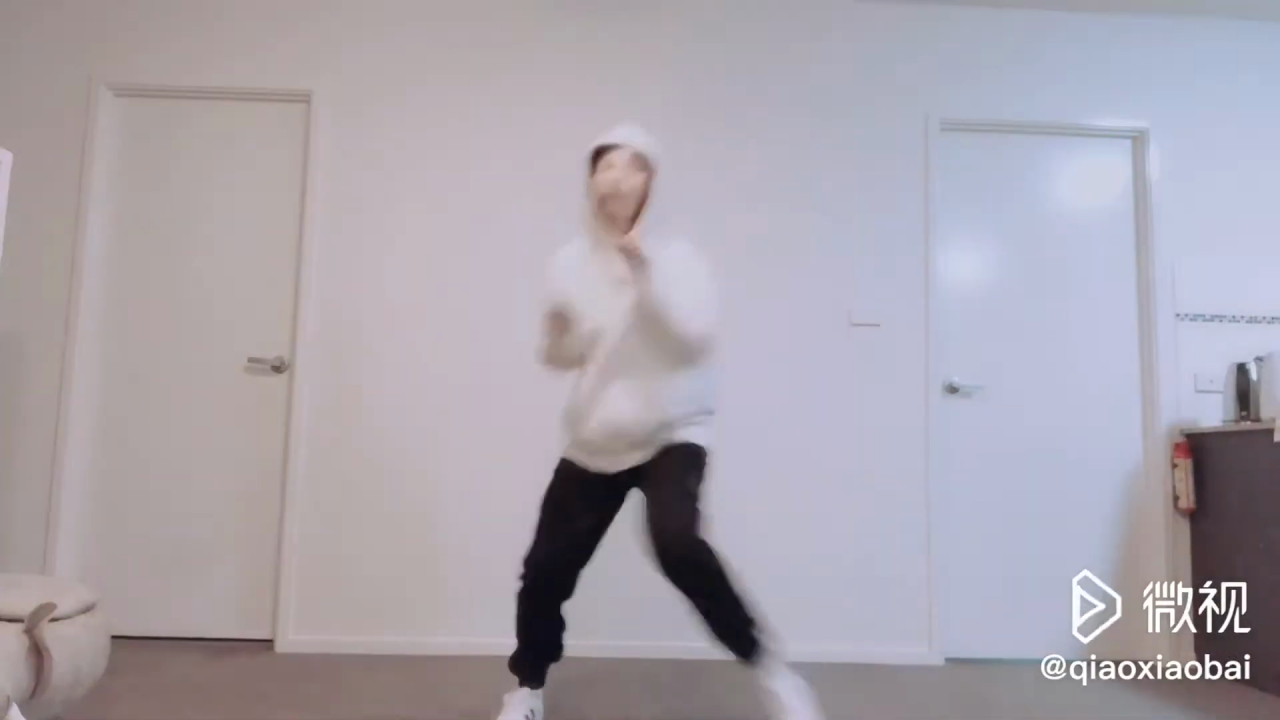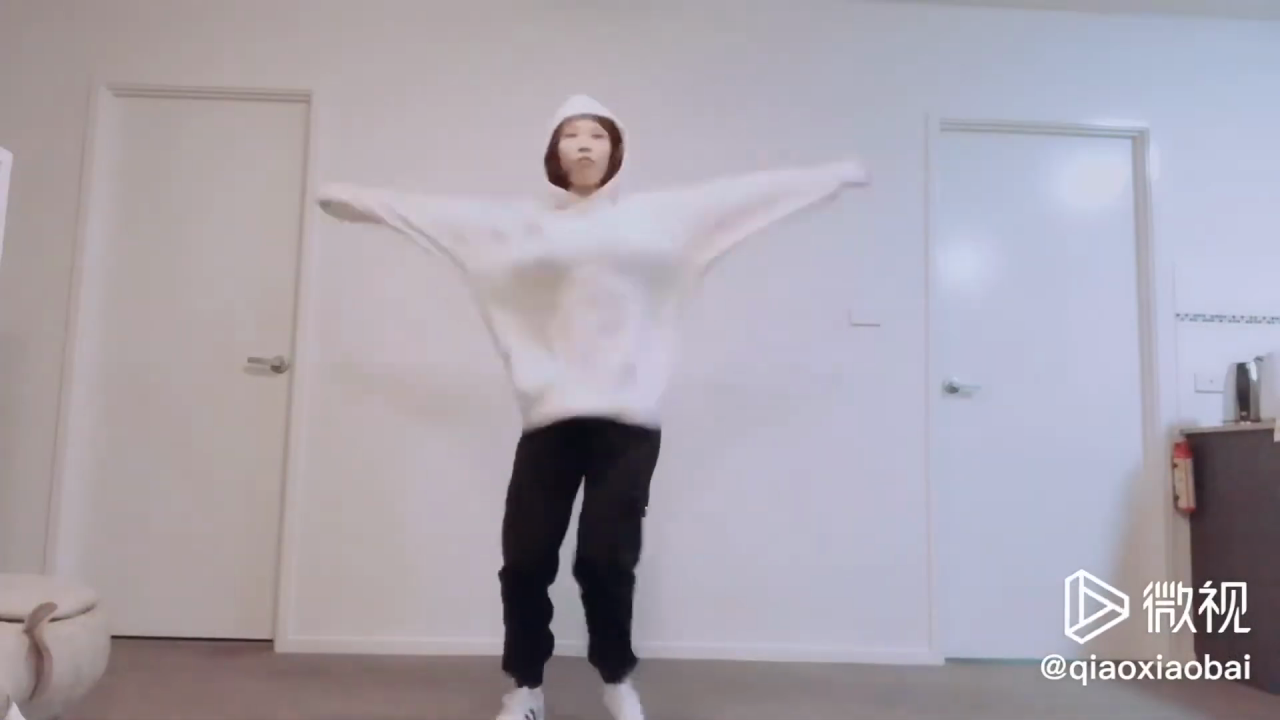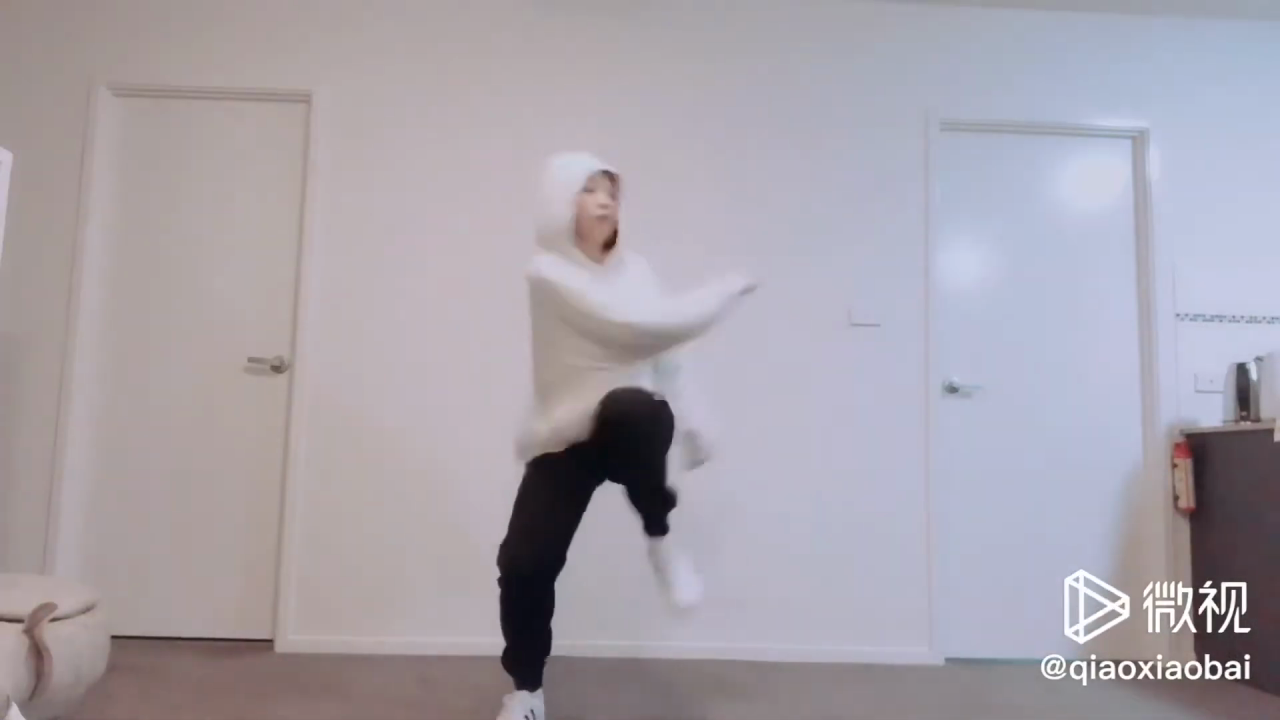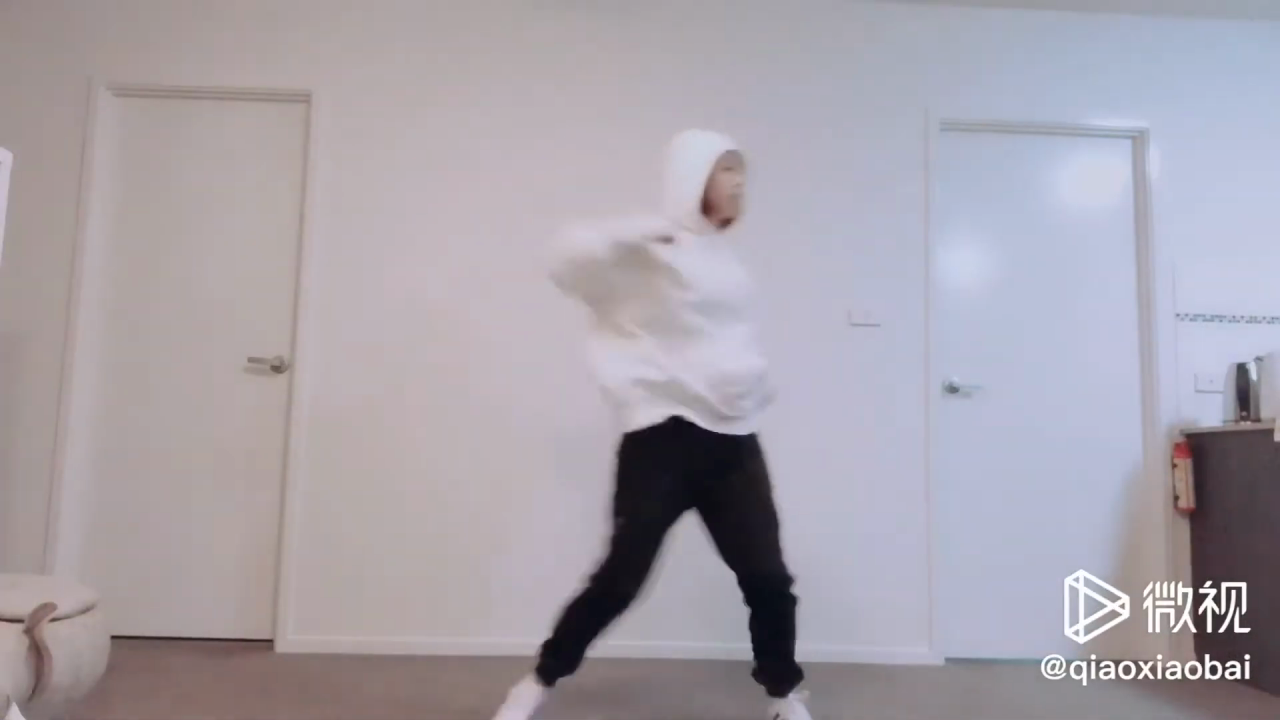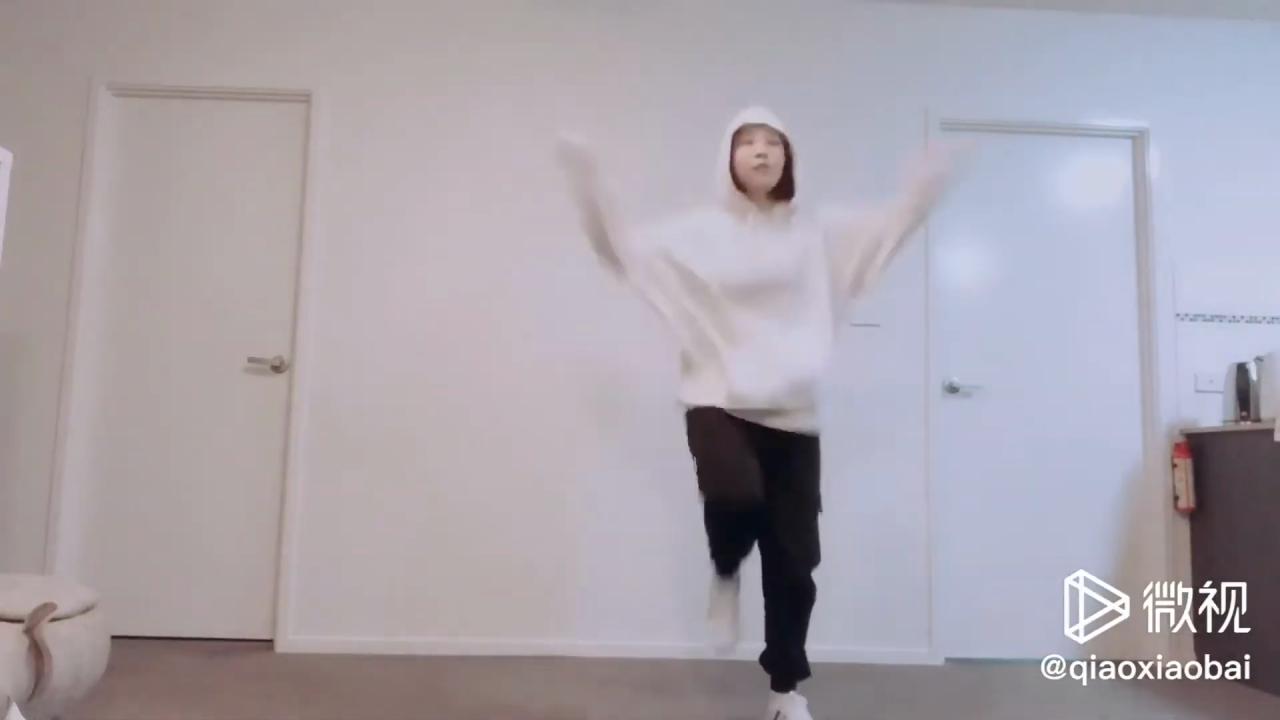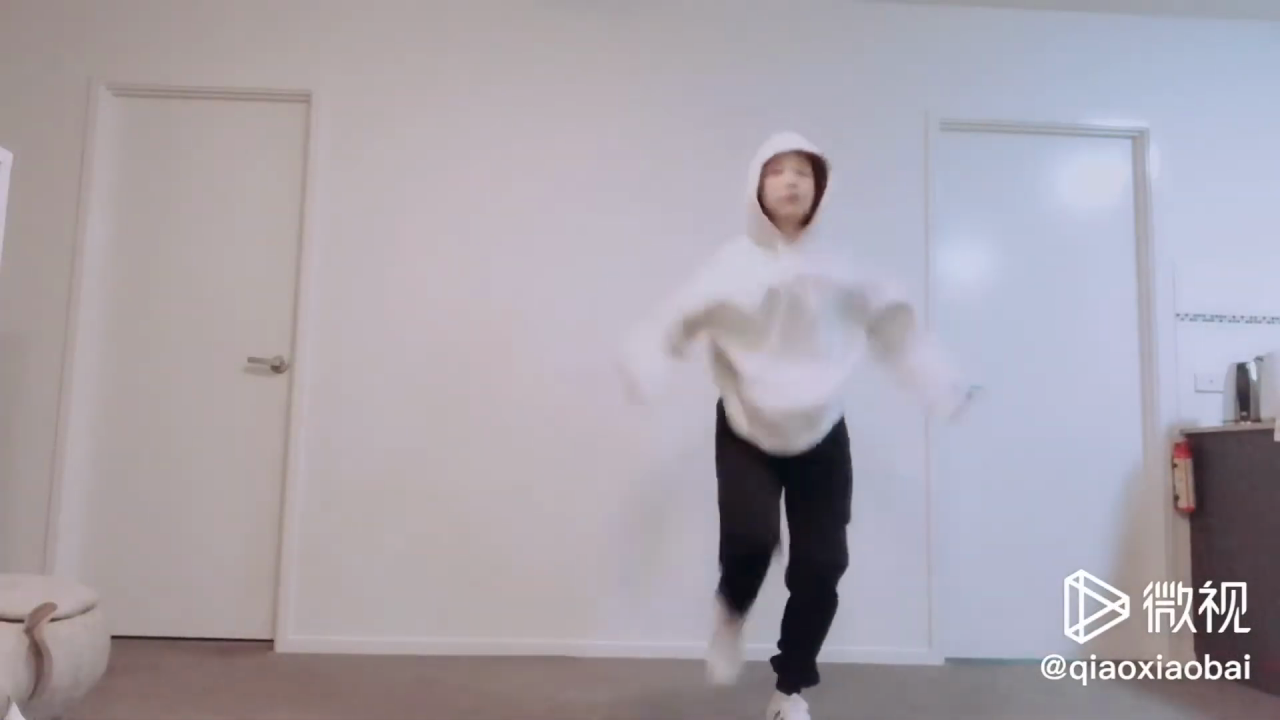
dt=0.3s
person 1, frame 1
left shoulder: (674, 257)
right shoulder: (570, 263)
left elbow: (692, 338)
left wrist: (647, 270)
right wrist: (559, 332)
left hip: (671, 435)
right hip: (593, 444)
left knee: (677, 546)
right knee: (547, 568)
left ankle: (767, 669)
person 1, frame 2
left shoulder: (654, 214)
right shoulder: (521, 222)
left elbow: (744, 197)
right elbow: (436, 218)
left wrist: (829, 176)
right wrist: (359, 202)
left hip: (628, 414)
right hip: (552, 414)
left knee: (606, 555)
right knee: (526, 555)
person 1, frame 3
left shoulder: (633, 269)
right shoulder: (550, 273)
left elbow: (659, 350)
right elbow: (638, 326)
left wrist: (692, 421)
right wrist: (724, 291)
left hip: (635, 418)
right hip: (562, 439)
left knee: (631, 414)
right knee: (524, 565)
left ankle: (660, 537)
person 1, frame 4
left shoulder: (726, 257)
right shoulder: (647, 247)
right elbow: (568, 263)
left wrist: (752, 377)
right wrist: (637, 231)
left hip: (732, 436)
right hip: (662, 429)
left knee: (766, 574)
right knee: (622, 576)
person 1, frame 5
left shoulder: (817, 234)
right shoulder: (697, 232)
left elbow: (892, 228)
right elbow: (622, 252)
left wrist: (928, 183)
right wrist: (587, 182)
left hip: (793, 421)
right hip: (720, 410)
left knee: (793, 563)
right knee: (737, 497)
right ankle: (725, 573)
person 1, frame 6
left shoulder: (839, 264)
right shoulder: (734, 262)
left elbow: (894, 319)
right elbow: (675, 320)
left wrist: (938, 380)
right wrist: (645, 361)
left hip: (822, 431)
right hip: (750, 430)
left knee: (821, 570)
right knee: (748, 543)
right ankle: (731, 612)
